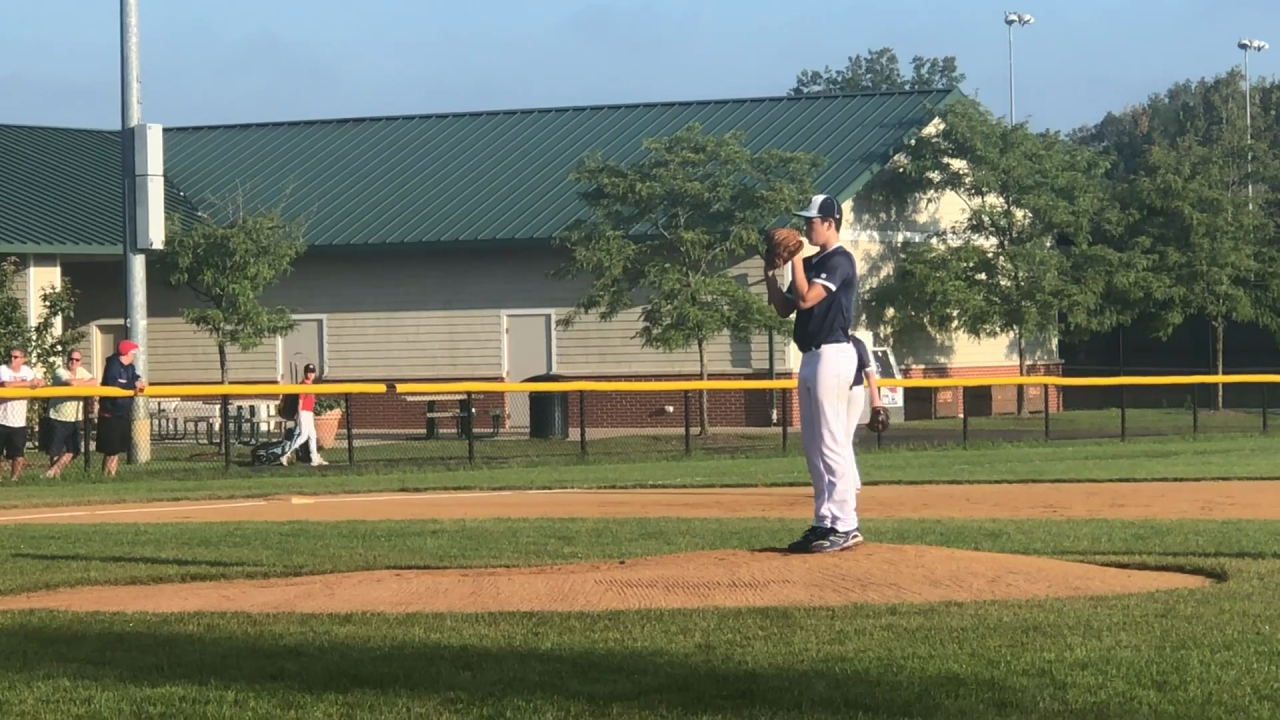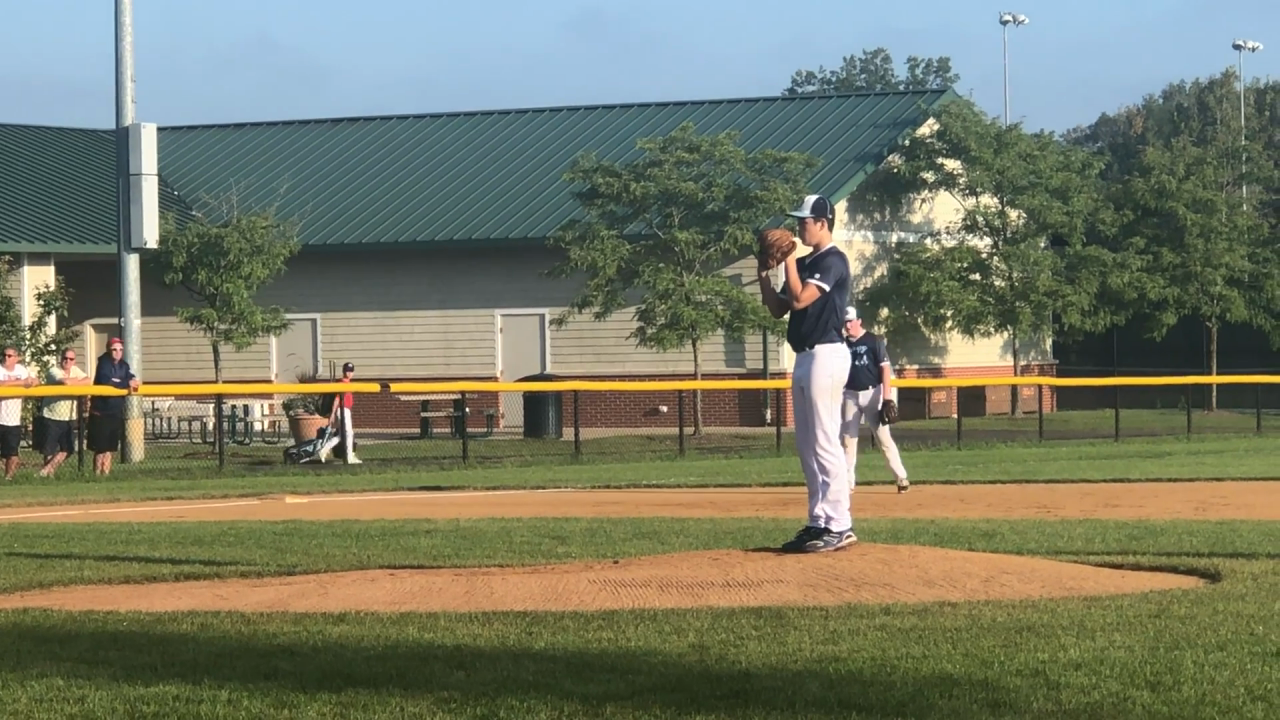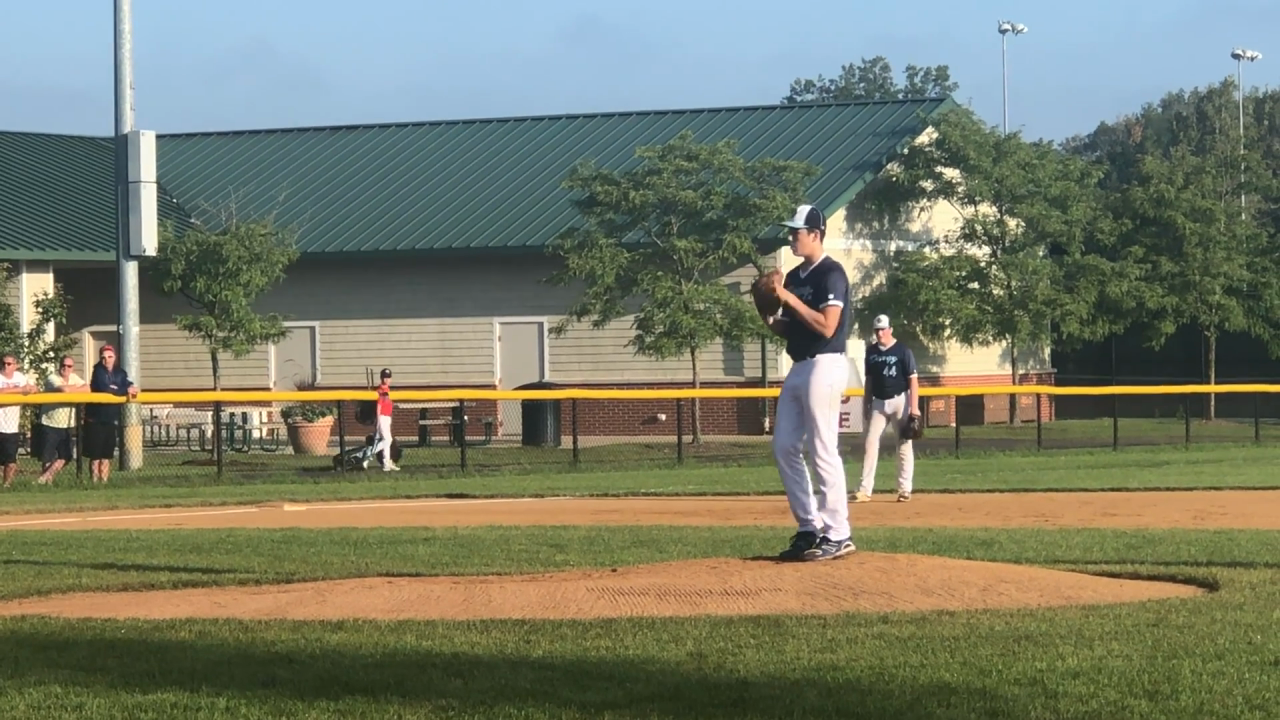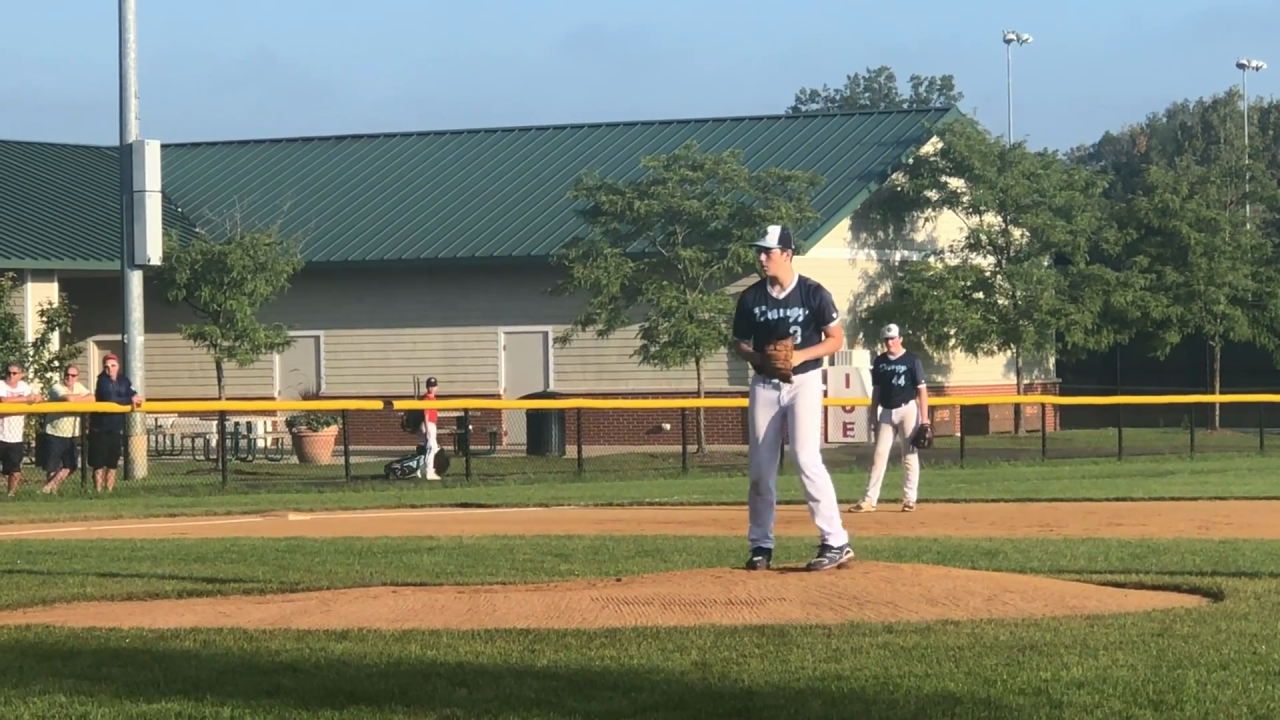
dt=0.5s
person 1, frame 1
left shoulder: (839, 260)
right shoulder: (811, 263)
left elbow: (805, 299)
right elbow: (784, 308)
left wrist: (795, 258)
right wrist: (770, 271)
left hip: (831, 357)
right hip: (810, 358)
left knee: (831, 442)
right knee: (812, 445)
left ankle: (845, 527)
right ankle: (824, 522)
person 1, frame 2
left shoulder: (832, 260)
right shoulder: (804, 263)
left elbow: (799, 300)
right elbow: (777, 309)
left wrist: (788, 259)
right wrist: (764, 271)
left hip: (825, 357)
right hip: (804, 358)
left knee: (825, 443)
right knee: (807, 446)
left ankle: (839, 525)
right ankle: (818, 522)
person 1, frame 3
left shoulder: (830, 273)
right shoulder: (794, 276)
left elbow: (828, 327)
left wrist: (789, 299)
right wrist: (769, 316)
left hip: (824, 367)
right hip: (797, 368)
left knee: (822, 452)
right knee: (785, 450)
left ankle: (838, 536)
right ankle: (810, 528)
person 1, frame 4
left shoulder: (813, 293)
right shoulder: (751, 297)
left elbow: (836, 340)
right elbow: (740, 344)
left wrist: (800, 355)
right wrist: (758, 359)
left hip: (803, 383)
right hip: (765, 386)
left knee: (807, 459)
right knee: (761, 468)
left ankle: (836, 542)
right ankle: (761, 544)
